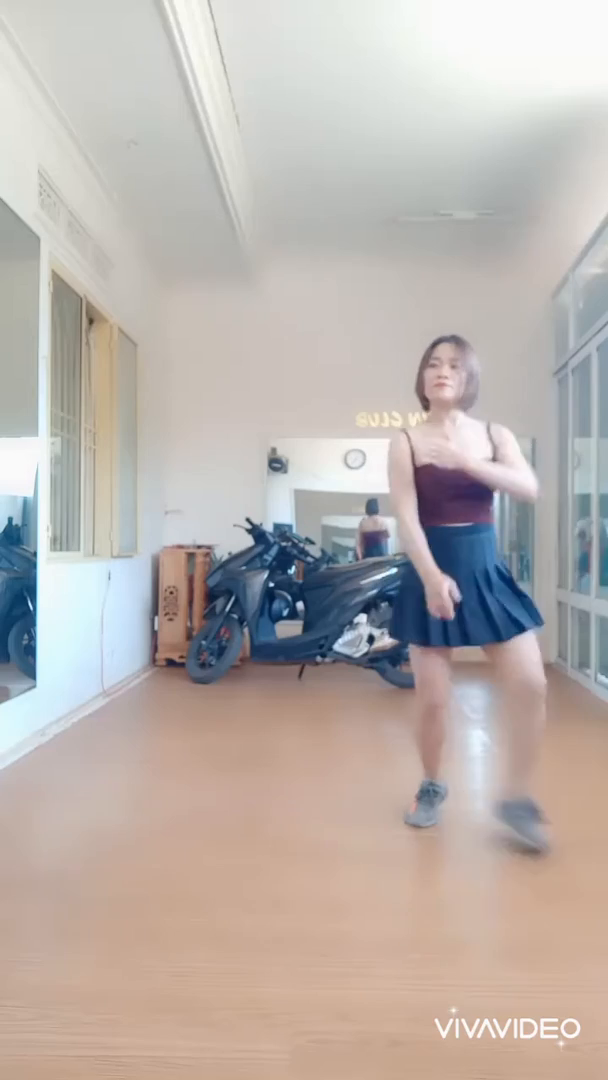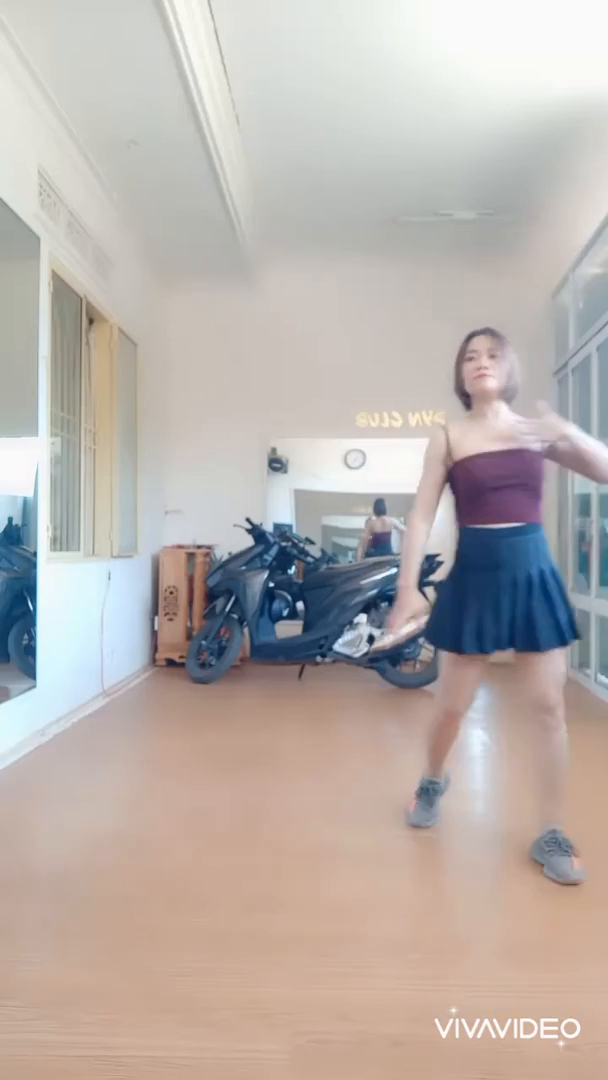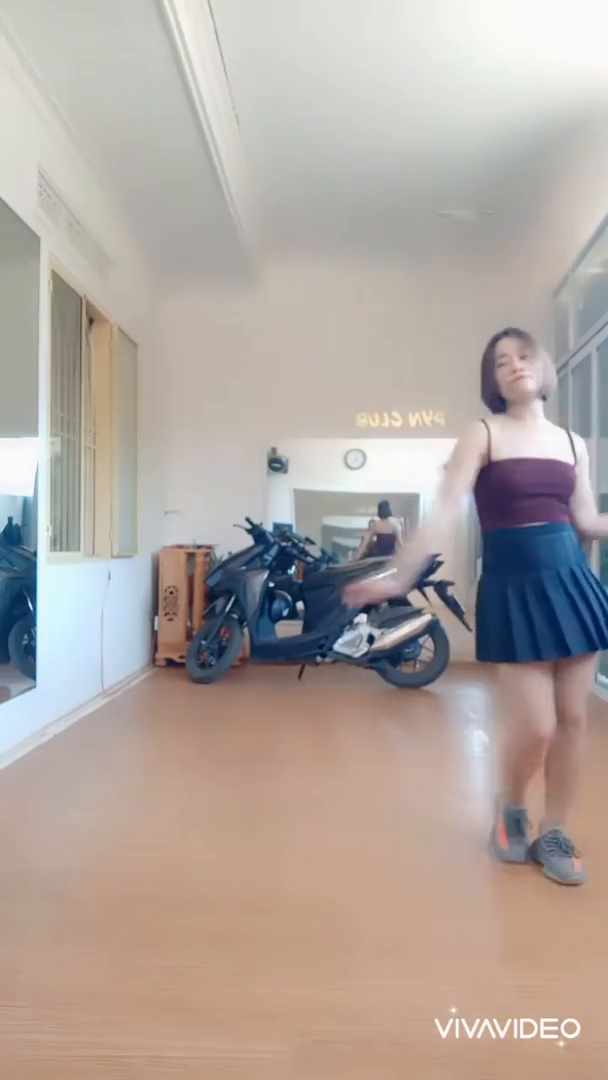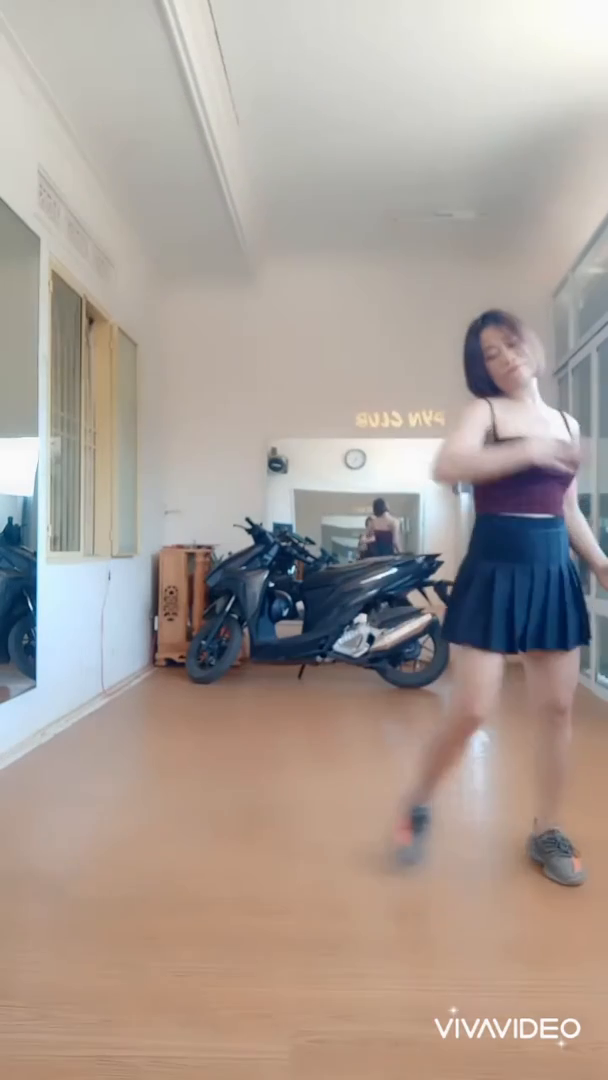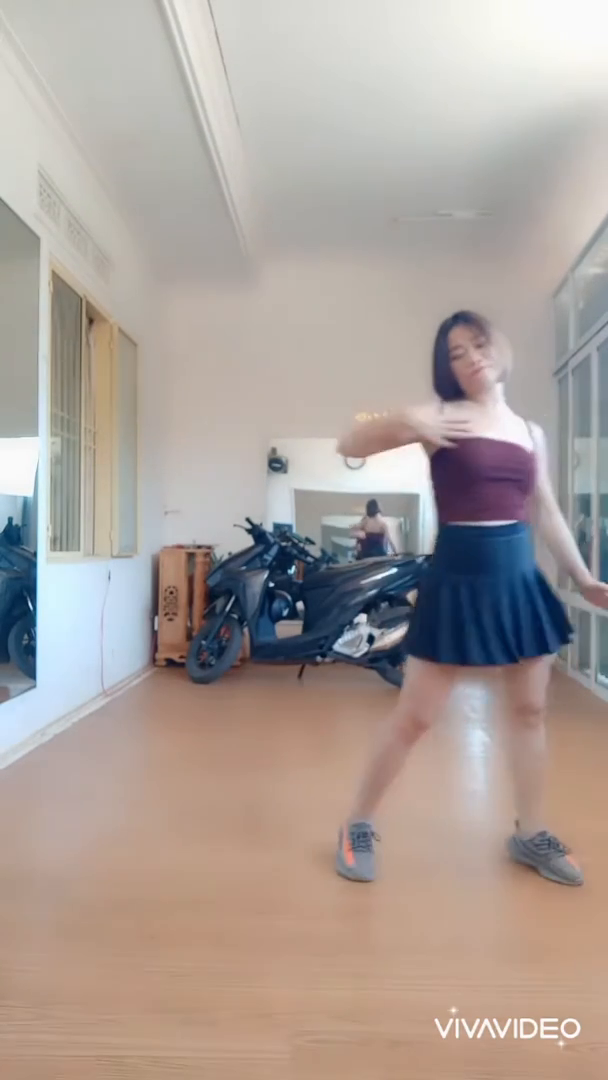
dt=0.3s
person 1, frame 1
left shoulder: (492, 436)
right shoulder: (407, 441)
left elbow: (530, 488)
right elbow: (407, 519)
left wrist: (473, 465)
right wrist: (432, 575)
left hip: (486, 571)
right hip: (430, 576)
left knee: (531, 685)
right knee: (434, 702)
left ankle: (517, 799)
right ankle: (432, 787)
person 1, frame 2
left shoulder: (541, 431)
right shoulder: (448, 437)
right elbow: (421, 515)
right wrist: (407, 587)
left hip: (533, 573)
right hip: (474, 577)
left knee: (547, 707)
right knee: (452, 705)
left ankle: (550, 834)
right ankle: (432, 781)
person 1, frame 3
right shoulder: (480, 435)
right elbow: (446, 508)
right wrist: (398, 572)
right hip: (506, 585)
right knee: (537, 726)
left ankle: (553, 833)
right ankle: (511, 807)
person 1, frame 4
right shoulder: (485, 411)
right elbow: (445, 468)
right wrist: (527, 450)
left hip: (554, 571)
right hip: (494, 572)
left knee: (557, 711)
right knee: (470, 711)
left ankle: (547, 833)
right ankle: (418, 805)
person 1, frame 5
left shoulder: (530, 434)
right shoulder: (438, 415)
left elbow: (546, 514)
right elbow: (349, 447)
right wrist: (419, 428)
left hip: (515, 580)
right hip: (454, 578)
left knee: (529, 714)
right knee: (413, 719)
left ankle: (529, 834)
right ankle: (356, 828)
